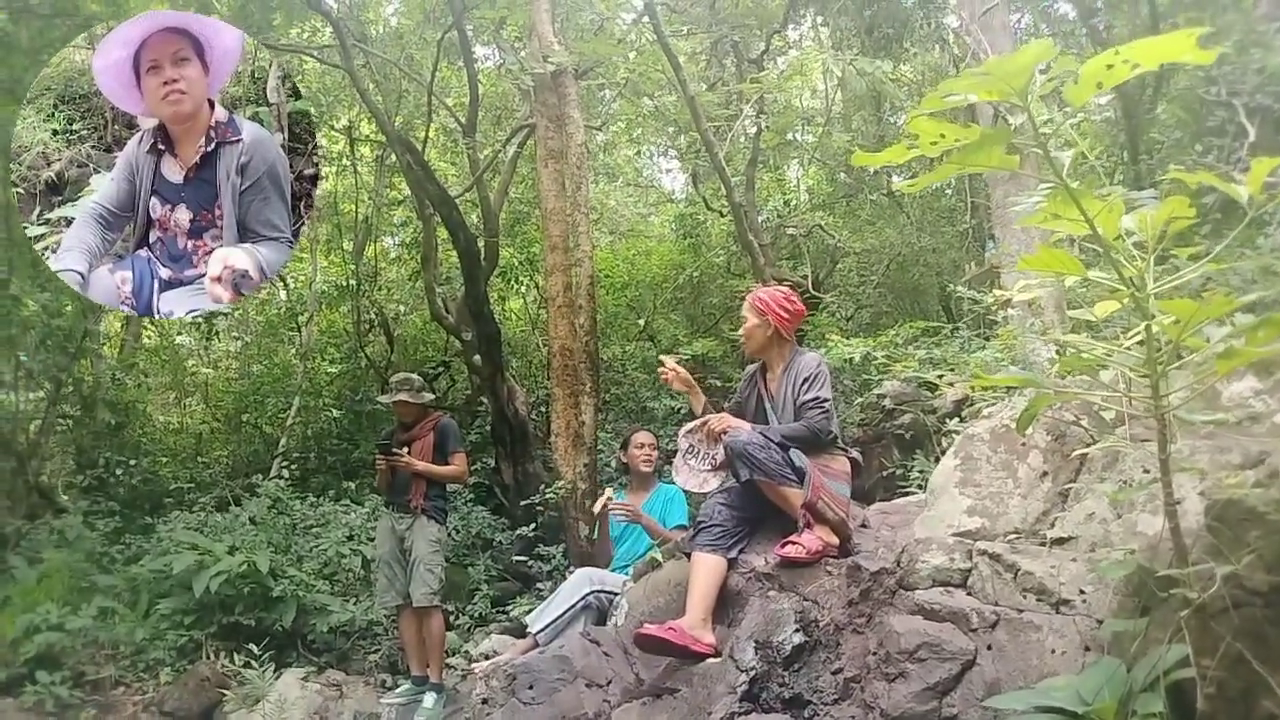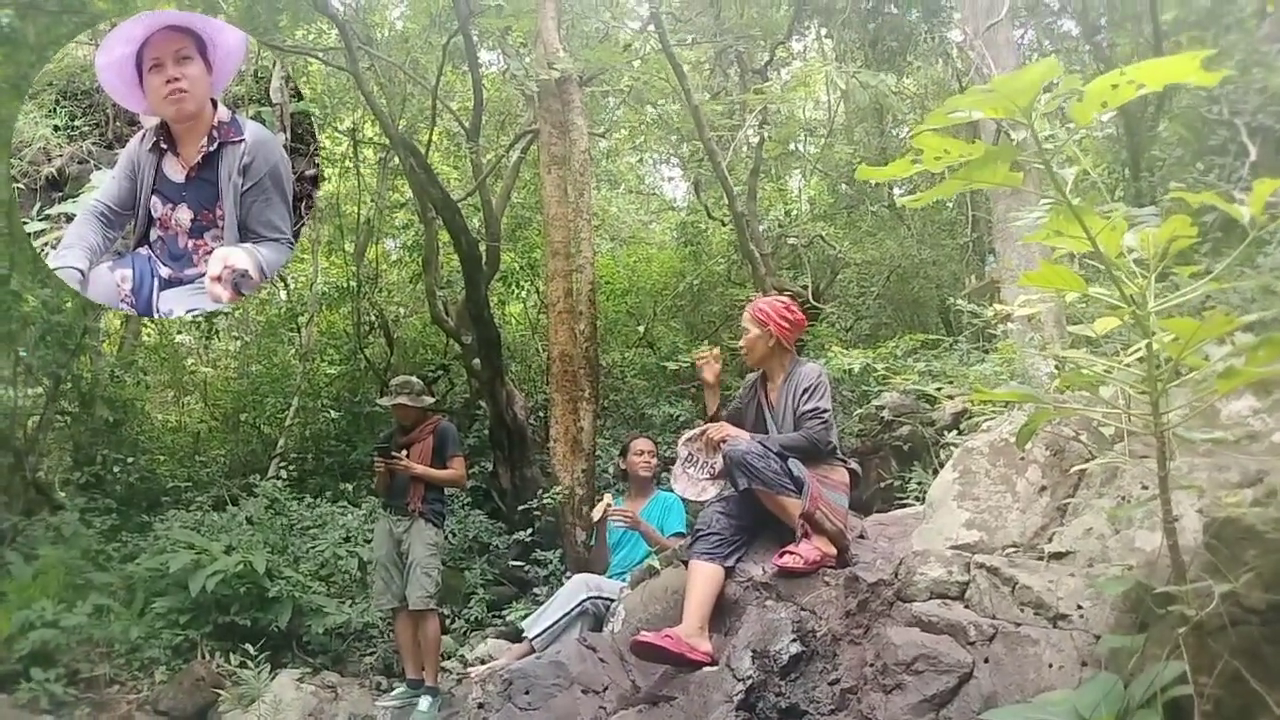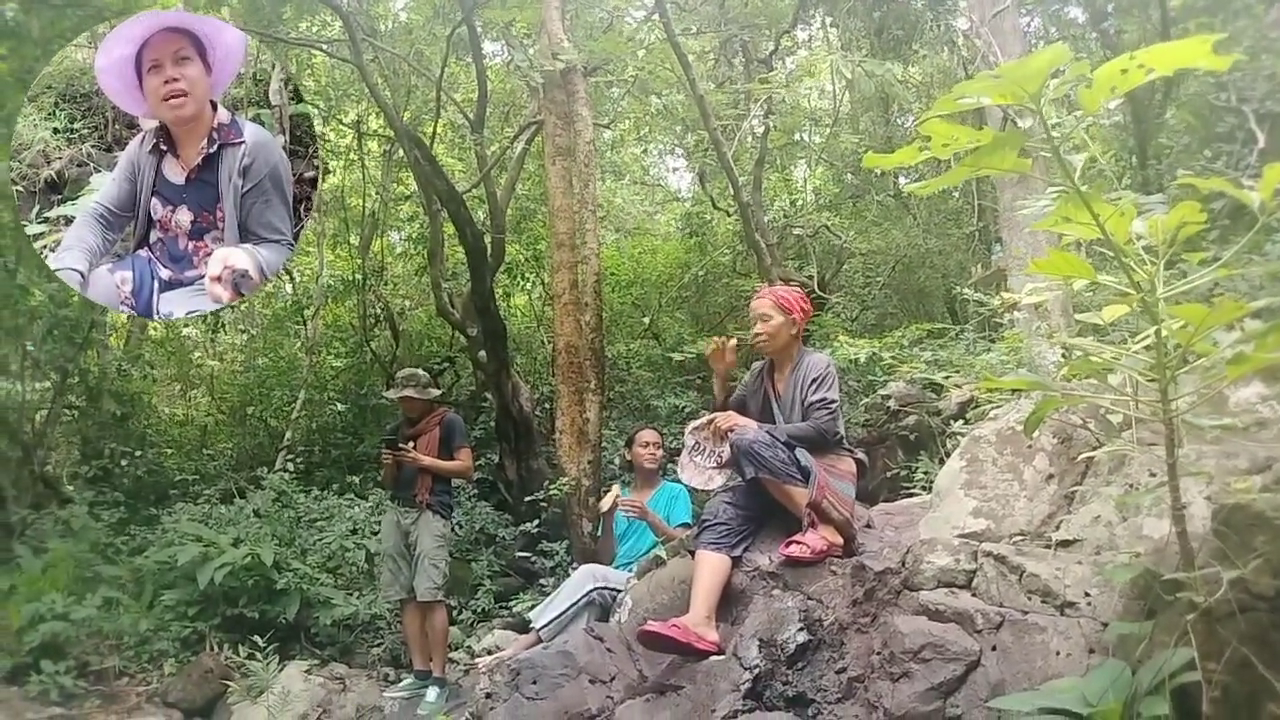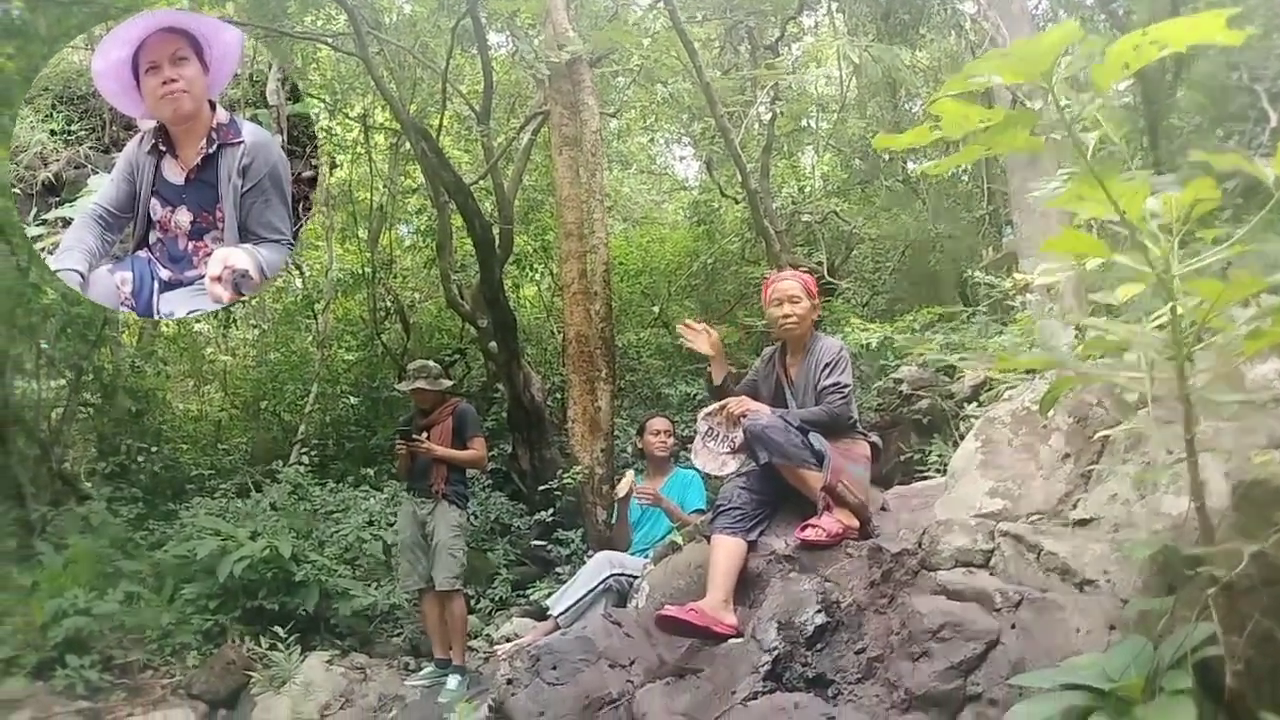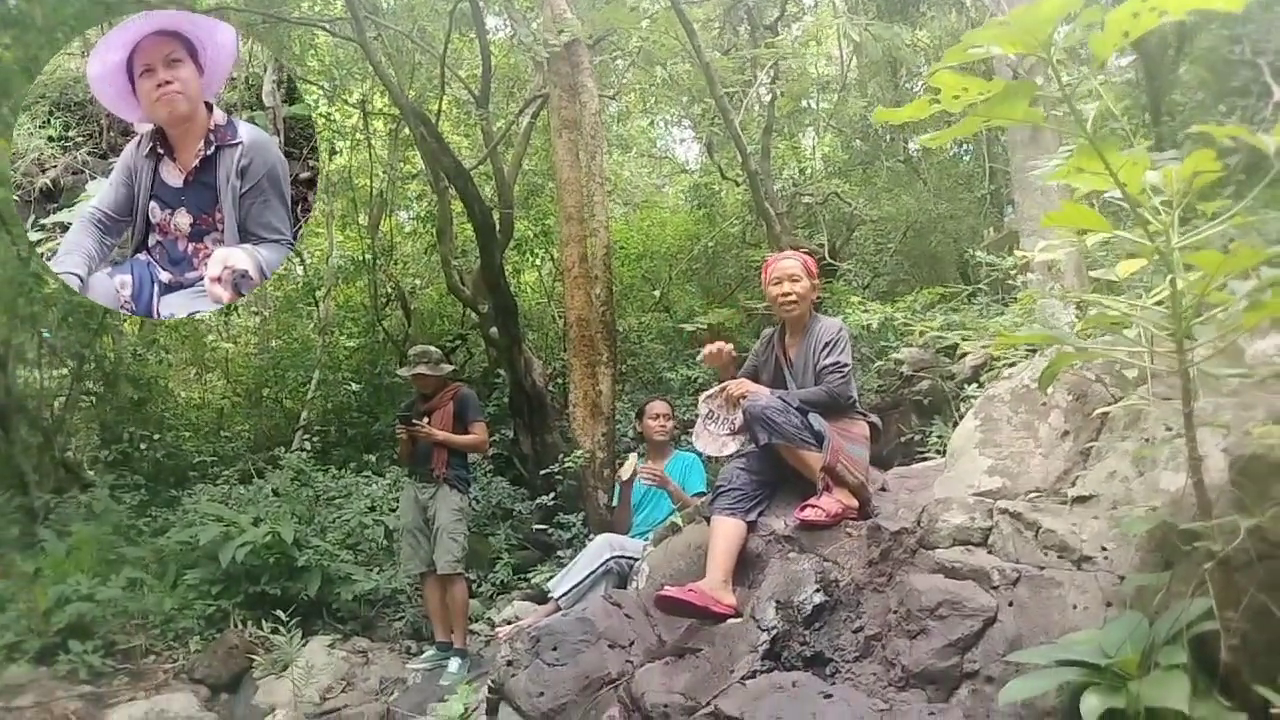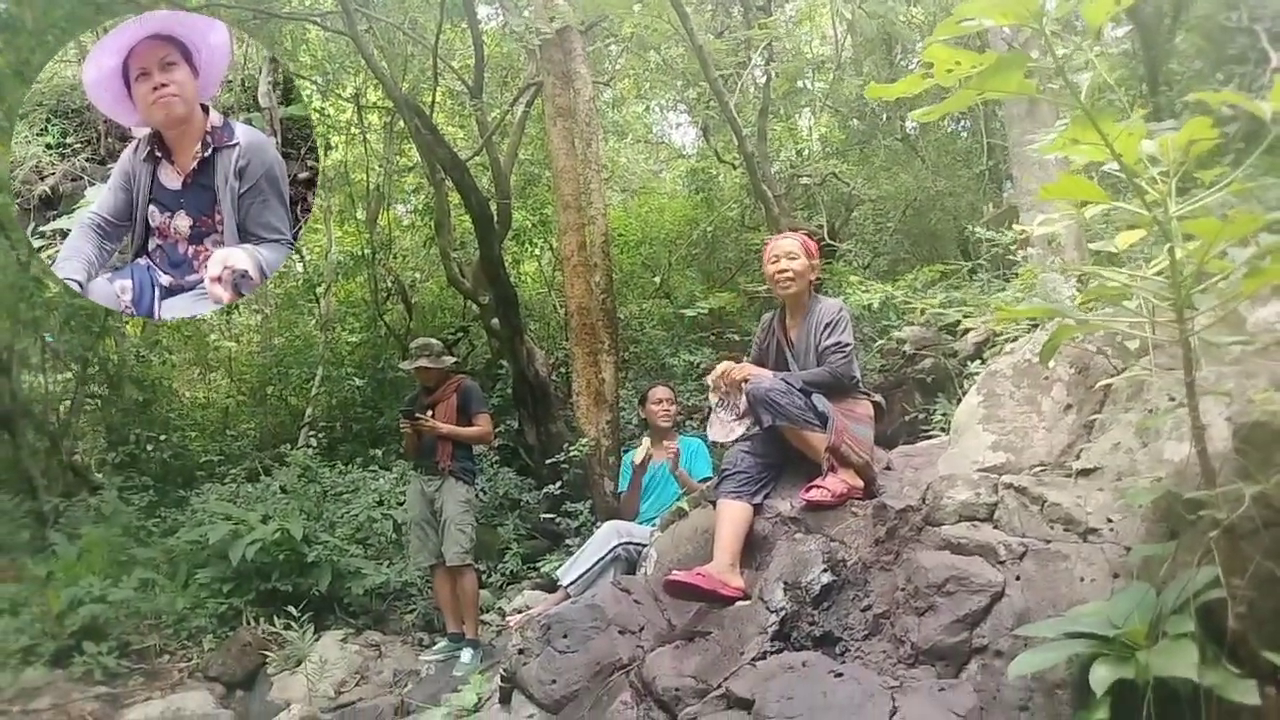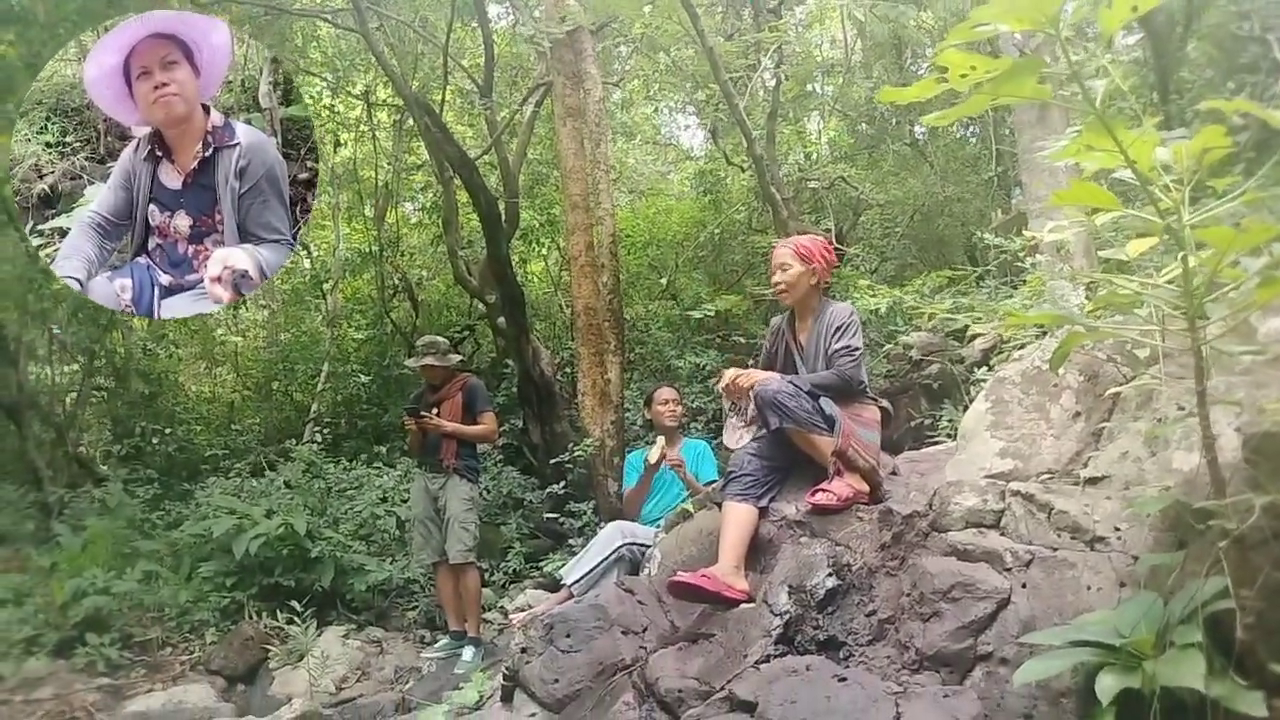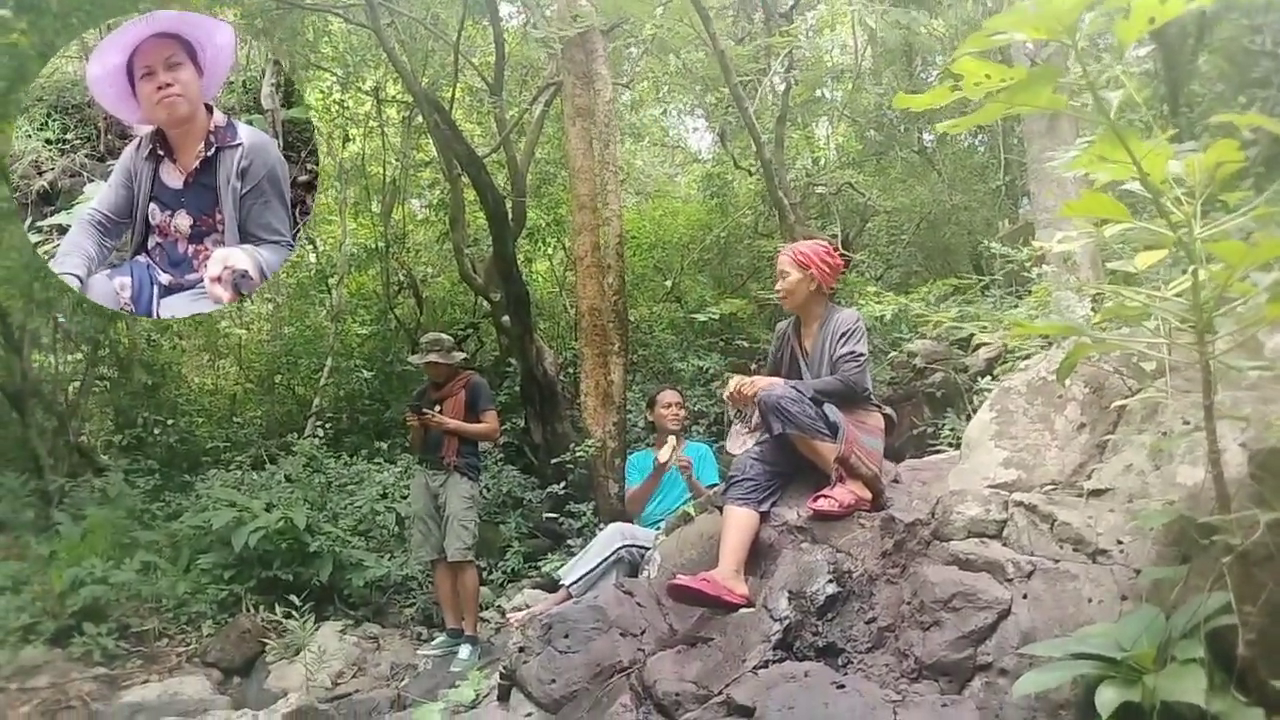
dt=0.3s
person 1, frame 1
left shoulder: (809, 365)
right shoulder: (752, 376)
left elbow: (818, 428)
right elbow: (724, 426)
left wrist: (749, 429)
right wrist: (693, 392)
left hip: (819, 474)
right hip: (769, 483)
left knee: (743, 443)
right knee: (717, 511)
left ankle: (819, 528)
right ankle: (696, 626)
person 1, frame 2
left shoulder: (810, 375)
right shoulder: (753, 385)
left elbow: (817, 439)
right elbow: (722, 431)
left wrist: (749, 439)
right wrist: (712, 388)
left hip: (817, 484)
right hip: (768, 492)
left knee: (741, 452)
right knee: (715, 521)
left ankle: (817, 538)
right ankle: (693, 634)
person 1, frame 3
left shoulder: (818, 366)
right shoulder: (758, 373)
left elbow: (824, 429)
right elbow: (725, 417)
left wrist: (756, 428)
right wrist: (720, 376)
left hip: (823, 473)
right hip: (773, 482)
left knee: (748, 441)
right knee: (721, 510)
left ankle: (824, 527)
right ankle: (700, 622)
person 1, frame 4
left shoulder: (831, 350)
right shoulder: (769, 359)
left elbow: (838, 413)
right elbow: (731, 405)
left wrist: (769, 413)
right wrist: (715, 359)
left hip: (837, 457)
right hip: (787, 464)
left knee: (761, 426)
right knee: (735, 496)
left ankle: (839, 511)
right ankle: (717, 607)
person 1, frame 5
left shoulder: (831, 330)
right shoulder: (768, 341)
left elbow: (837, 393)
right elbow: (738, 390)
left wrist: (767, 394)
right wrist: (725, 367)
left hip: (837, 437)
right hip: (787, 446)
left knee: (761, 407)
right knee: (735, 476)
left ankle: (839, 491)
right ankle: (717, 586)
person 1, frame 6
left shoulder: (831, 311)
right shoulder: (769, 324)
left elbow: (839, 373)
right elbow: (754, 374)
left wrist: (769, 377)
right wrist: (732, 372)
left hip: (840, 417)
right hip: (792, 427)
left knee: (765, 390)
right knee: (740, 460)
left ankle: (844, 472)
right ankle: (725, 570)
person 1, frame 7
left shoulder: (841, 315)
right shoulder: (778, 327)
left elbow: (847, 377)
right elbow: (763, 377)
left wrist: (776, 381)
right wrist: (741, 380)
left hip: (848, 423)
right hip: (797, 432)
left knee: (774, 393)
right knee: (746, 462)
left ankle: (850, 476)
right ankle: (730, 572)
person 1, frame 8
left shoulder: (846, 322)
right shoulder: (785, 332)
left elbow: (851, 383)
right elbow: (770, 384)
left wrist: (777, 386)
right wrist: (746, 386)
left hip: (852, 430)
right hip: (802, 437)
left knee: (777, 398)
right knee: (748, 467)
left ankle: (852, 482)
right ankle: (729, 576)
person 2, frame 1
left shoulder: (443, 427)
right shoulder: (390, 436)
left elbow: (461, 473)
left wrist: (416, 465)
right wrist: (383, 471)
left hip: (425, 518)
right hip: (391, 518)
left knee: (427, 600)
right knee: (402, 601)
left ankle: (436, 686)
right ankle: (417, 679)
person 2, frame 2
left shoulder: (442, 431)
right shoulder: (389, 438)
left elbow: (460, 477)
left wrist: (416, 469)
right wrist: (381, 474)
left hip: (423, 522)
right hip: (388, 521)
left knee: (423, 604)
right knee: (398, 604)
left ankle: (431, 690)
right ankle: (412, 682)
person 2, frame 3
left shoulder: (449, 422)
right shoulder: (396, 430)
left elbow: (466, 468)
left wrist: (423, 460)
right wrist: (389, 466)
left hip: (430, 513)
right hip: (396, 513)
left knee: (430, 595)
right knee: (406, 596)
left ankle: (438, 680)
right ankle: (420, 673)
person 2, frame 4
left shoulder: (462, 413)
right shoulder: (409, 422)
left elbow: (480, 458)
left wrist: (436, 451)
right wrist: (403, 457)
left hip: (446, 502)
right hip: (412, 503)
left knee: (449, 584)
right knee: (423, 585)
left ankle: (459, 669)
right ankle: (440, 662)
person 2, frame 5
left shoulder: (462, 397)
right shoulder: (409, 407)
left elbow: (481, 442)
left wrist: (437, 435)
right wrist: (405, 442)
left hip: (448, 487)
right hip: (414, 488)
left knee: (450, 568)
right knee: (426, 569)
left ankle: (460, 651)
right ankle: (442, 645)
person 2, frame 6
left shoulder: (465, 389)
right shoulder: (413, 401)
left elbow: (486, 433)
left wrist: (442, 428)
right wrist: (409, 436)
left hip: (454, 479)
right hip: (421, 481)
left knee: (459, 560)
right knee: (434, 561)
left ankle: (472, 642)
right ankle: (454, 636)
person 2, frame 7
left shoulder: (471, 388)
right shoulder: (418, 398)
left elbow: (491, 432)
left wrist: (447, 426)
right wrist: (414, 432)
left hip: (458, 477)
right hip: (424, 478)
left knee: (462, 557)
right knee: (438, 559)
left ankle: (473, 640)
right ankle: (455, 634)
person 2, frame 8
left shoulder: (474, 386)
right shoulder: (421, 395)
left elbow: (492, 430)
left wrist: (449, 424)
right wrist: (416, 429)
left hip: (459, 475)
right hip: (425, 476)
left knee: (461, 555)
right knee: (437, 557)
left ankle: (471, 638)
right ankle: (452, 632)
person 3, frame 1
left shoulder: (252, 146)
right shoulder: (141, 148)
left elbow: (277, 245)
right elbow: (99, 218)
left wrist: (248, 261)
right wrist: (64, 276)
left hip: (211, 289)
right hip: (147, 276)
person 3, frame 2
left shoulder: (255, 146)
right shoulder: (143, 147)
left elbow: (278, 246)
right elbow: (100, 217)
left wrist: (248, 261)
right wrist: (63, 273)
left hip: (213, 288)
right hip: (146, 274)
person 3, frame 3
left shoulder: (255, 148)
right shoulder: (143, 149)
left elbow: (278, 248)
right elbow: (100, 218)
left wrist: (249, 262)
right wrist: (64, 275)
left hip: (212, 291)
right hip: (146, 276)
person 3, frame 4
left shoulder: (253, 148)
right shoulder: (142, 150)
left elbow: (278, 248)
right elbow: (99, 220)
left wrist: (248, 263)
right wrist: (64, 275)
left hip: (212, 290)
right hip: (147, 277)
person 3, frame 5
left shoulder: (252, 148)
right shoulder: (140, 152)
left elbow: (278, 247)
right elbow: (98, 223)
left wrist: (248, 262)
right wrist: (64, 278)
left hip: (212, 292)
right hip: (147, 279)
person 3, frame 6
left shoulder: (249, 150)
right shoulder: (138, 157)
left elbow: (278, 248)
right elbow: (97, 228)
left wrist: (247, 262)
right wrist: (64, 284)
left hip: (213, 294)
right hip: (147, 283)
person 3, frame 7
left shoulder: (250, 150)
right shoulder: (138, 156)
left elbow: (277, 248)
right elbow: (97, 227)
left wrist: (247, 261)
right wrist: (64, 283)
left hip: (212, 294)
right hip: (147, 282)
person 3, frame 8
left shoulder: (252, 151)
right shoulder: (139, 154)
left elbow: (278, 249)
right elbow: (97, 225)
left wrist: (248, 263)
right wrist: (63, 279)
left hip: (212, 293)
right hip: (146, 281)
person 4, frame 1
left shoulder: (671, 495)
right shoulder: (614, 501)
right elbow: (603, 562)
left wrist: (643, 520)
right wrist: (603, 522)
right hip: (611, 589)
left knee: (586, 577)
right knee: (587, 599)
left ankle: (520, 650)
person 4, frame 2
left shoulder: (669, 502)
right shoulder: (613, 508)
right elbow: (599, 569)
left wrist: (642, 527)
right wrist: (601, 529)
right hip: (607, 594)
left knee: (583, 584)
right knee: (582, 607)
left ankle: (518, 654)
person 4, frame 3
left shoulder: (675, 493)
right shoulder: (619, 498)
right elbow: (605, 559)
left wrist: (650, 517)
right wrist: (608, 520)
right hip: (614, 585)
left knee: (590, 574)
right knee: (590, 597)
left ankle: (525, 644)
person 4, frame 4
left shoulder: (688, 479)
right shoulder: (631, 486)
right elbow: (620, 547)
left wrist: (664, 504)
right wrist: (622, 507)
right hip: (629, 571)
left knee: (606, 561)
right knee: (606, 586)
left ankle: (544, 631)
person 4, frame 5
left shoulder: (689, 462)
right shoulder: (632, 469)
right elbow: (621, 529)
left wrist: (670, 486)
right wrist: (625, 490)
right hip: (630, 553)
left knee: (606, 544)
right knee: (607, 567)
left ankle: (546, 613)
person 4, frame 6
left shoulder: (694, 447)
right shoulder: (632, 458)
right elbow: (627, 515)
left wrist: (678, 470)
right wrist: (637, 475)
right hip: (636, 541)
left knee: (614, 530)
right knee: (615, 555)
left ankle: (555, 601)
person 4, frame 7
left shoulder: (699, 450)
right shoulder: (635, 459)
right elbow: (629, 513)
left wrist: (685, 476)
right wrist: (648, 475)
right hip: (641, 542)
left knee: (618, 531)
right knee: (618, 555)
left ankle: (558, 600)
person 4, frame 8
left shoulder: (700, 452)
right shoulder: (637, 460)
right elbow: (632, 509)
left wrist: (690, 477)
right wrist: (656, 474)
right hip: (640, 544)
left knee: (618, 532)
right knee: (618, 556)
left ankle: (555, 602)
